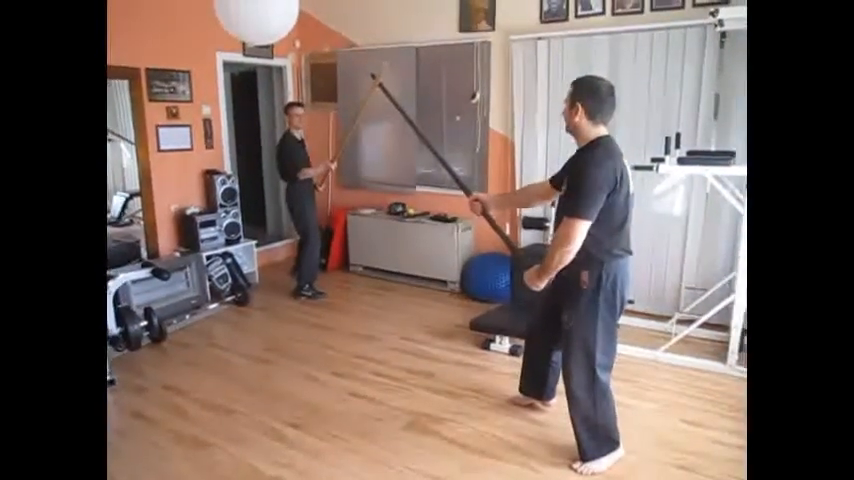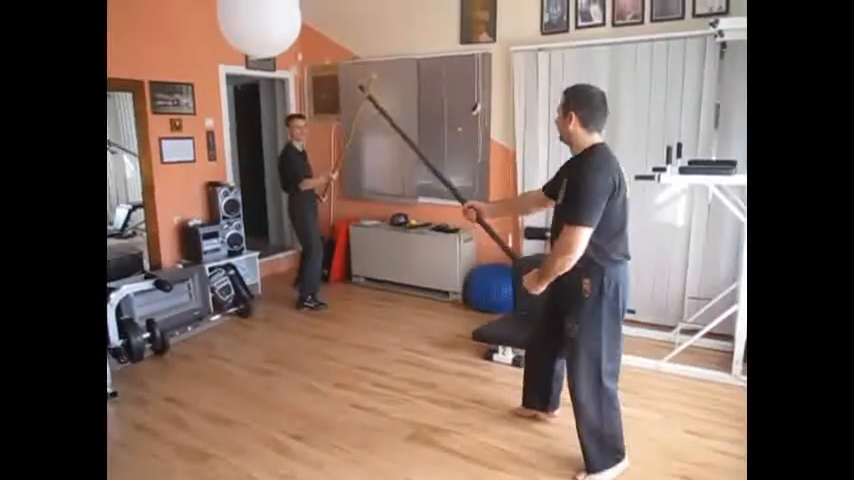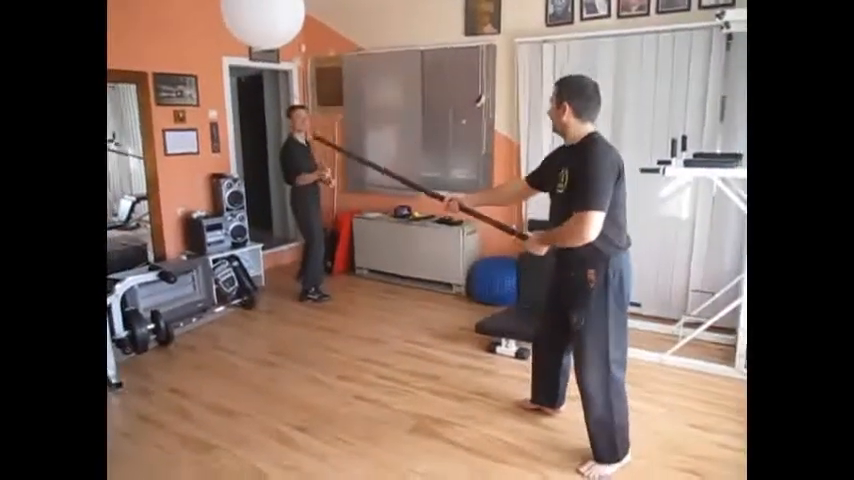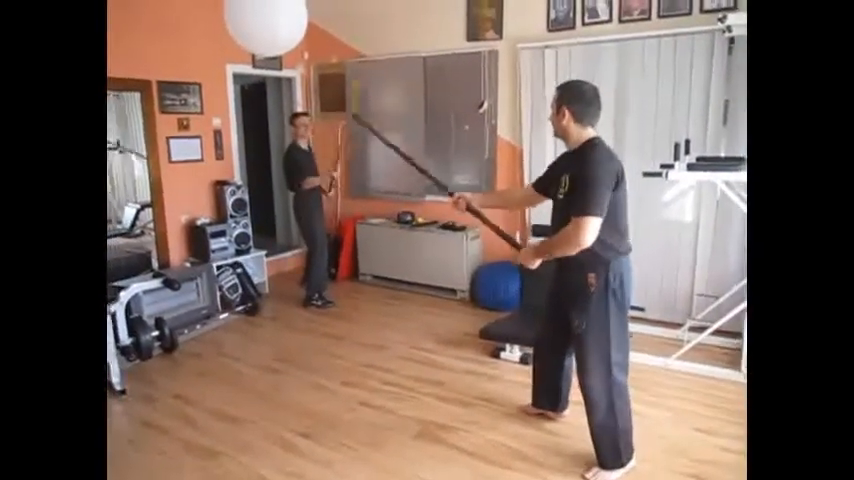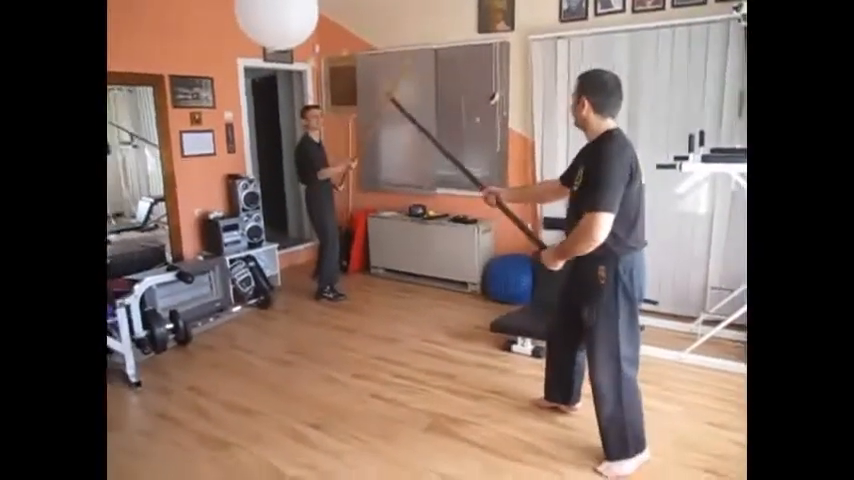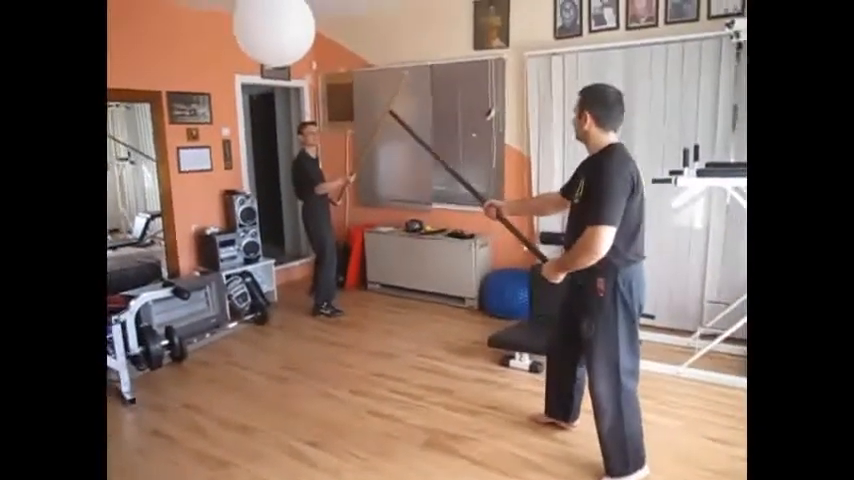
dt=0.4s
person 1, frame 1
left shoulder: (597, 162)
right shoulder: (591, 154)
left elbow: (570, 238)
right elbow: (545, 191)
left wrist: (542, 274)
right wrist: (493, 201)
left hip: (597, 275)
right hip: (580, 270)
left knee: (584, 363)
right knee: (543, 331)
left ankle: (602, 448)
right ankle: (538, 392)
person 1, frame 2
left shoulder: (596, 169)
right shoulder: (578, 164)
left elbow: (572, 246)
right elbow: (538, 199)
left wrist: (540, 278)
right wrist: (487, 209)
left hip: (597, 282)
right hip: (574, 278)
left knee: (590, 372)
right knee: (543, 341)
right ankle: (541, 403)
person 1, frame 3
left shoulder: (599, 157)
right shoulder: (564, 156)
left elbow: (586, 229)
right elbow: (520, 188)
left wrist: (542, 240)
right wrist: (468, 199)
left hip: (601, 272)
right hip: (571, 267)
left knee: (598, 364)
right knee: (550, 336)
right ankle: (547, 398)
person 1, frame 4
left shoulder: (598, 161)
right shoulder: (569, 160)
left elbow: (582, 235)
right elbow: (528, 194)
left wrist: (536, 252)
right wrist: (476, 200)
left hip: (601, 276)
right hip: (573, 272)
left knee: (599, 368)
right knee: (551, 340)
right ankle: (550, 403)
person 1, frame 5
left shoulder: (612, 153)
right shoulder: (593, 150)
left elbow: (595, 231)
right elbow: (559, 188)
left wrist: (556, 254)
right wrist: (507, 194)
left hip: (613, 269)
right hip: (590, 265)
left knee: (609, 359)
right knee: (563, 332)
right ankle: (562, 396)
person 1, frame 6
left shoulder: (614, 167)
right shoulder: (594, 164)
left elbow: (597, 245)
right elbow: (558, 200)
left wrist: (558, 267)
right wrist: (508, 207)
left hip: (612, 282)
right hip: (589, 279)
left knee: (610, 374)
right knee: (563, 346)
right ankle: (561, 412)
person 2, frame 1
left shoulder: (298, 140)
right shoulder: (287, 143)
right elbow: (300, 173)
left wrist: (314, 179)
right wrist: (323, 168)
left hip: (305, 192)
right hip: (298, 193)
left knee: (307, 236)
right knee: (312, 239)
left ankle: (299, 270)
right ankle: (304, 286)
person 2, frame 2
left shoulder: (300, 151)
right shoulder: (289, 154)
right elbow: (302, 184)
left wrist: (316, 192)
right wrist: (325, 178)
left hip: (307, 203)
right hip: (300, 205)
left knee: (309, 247)
right knee: (314, 250)
left ankle: (302, 281)
right ankle: (306, 297)
person 2, frame 3
left shoulder: (305, 143)
right shoulder: (290, 147)
right elbow: (298, 179)
left wrist: (326, 177)
right wrist: (318, 175)
left hip: (311, 196)
right hip: (302, 197)
left knee: (312, 240)
right knee: (316, 241)
left ankle: (305, 274)
right ankle: (309, 289)
person 2, frame 4
left shoulder: (308, 150)
right shoulder: (293, 153)
right elbow: (303, 183)
left wrist: (325, 186)
right wrist: (327, 176)
left hip: (314, 202)
right hip: (305, 204)
left knee: (316, 246)
right knee: (319, 248)
left ankle: (309, 281)
right ankle: (313, 295)
person 2, frame 5
left shoulder: (317, 143)
right shoulder: (305, 146)
right elbow: (319, 173)
left wrist: (332, 182)
right wrist: (344, 167)
left hip: (324, 194)
right hip: (317, 196)
left knee: (327, 239)
right knee: (331, 240)
left ankle: (321, 273)
right ankle: (326, 287)
person 2, frame 6
left shoulder: (313, 159)
right shoulder: (302, 162)
right elbow: (317, 188)
left wrist: (329, 197)
right wrist: (342, 181)
left hip: (320, 210)
right hip: (313, 212)
left knee: (323, 254)
right knee: (328, 256)
left ankle: (318, 290)
right ankle: (322, 303)
